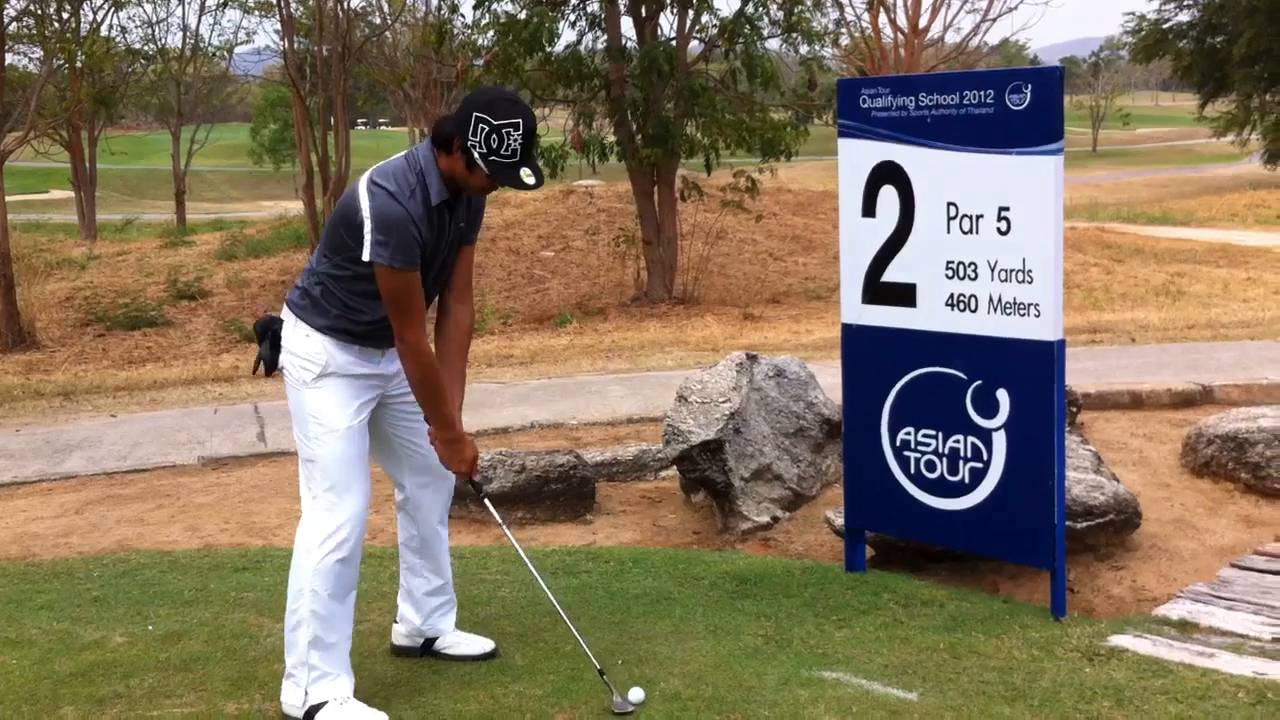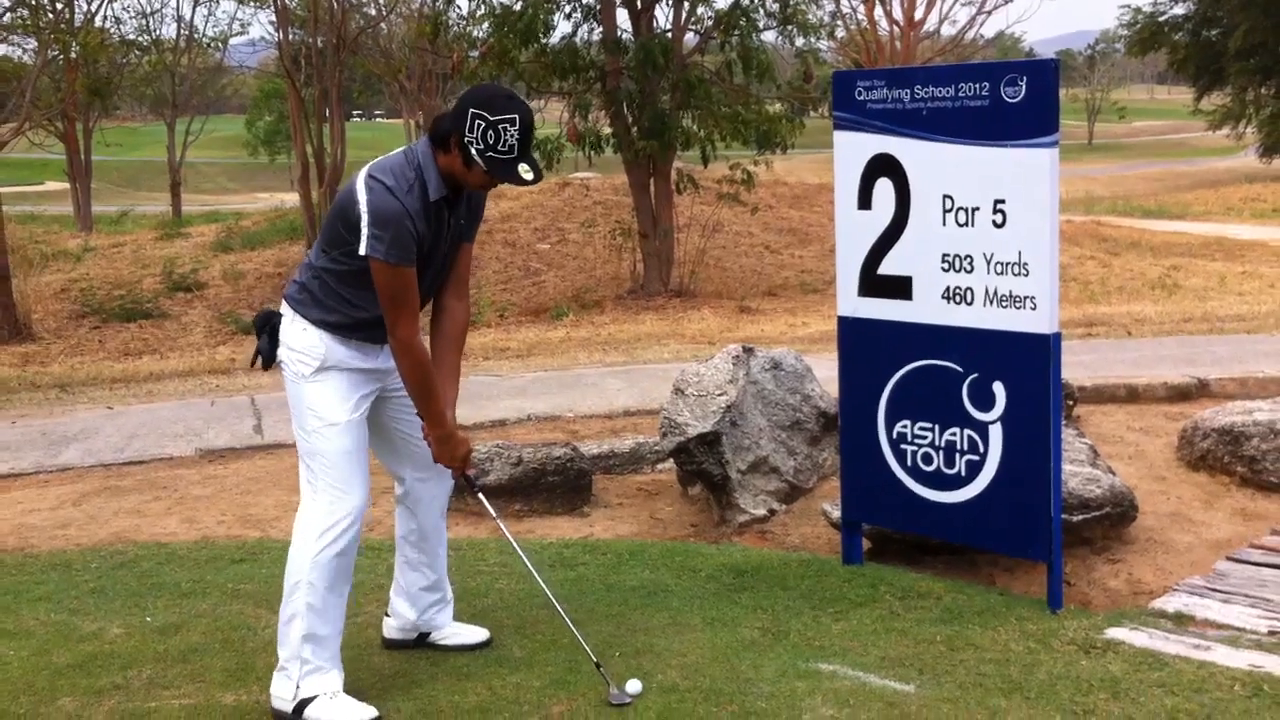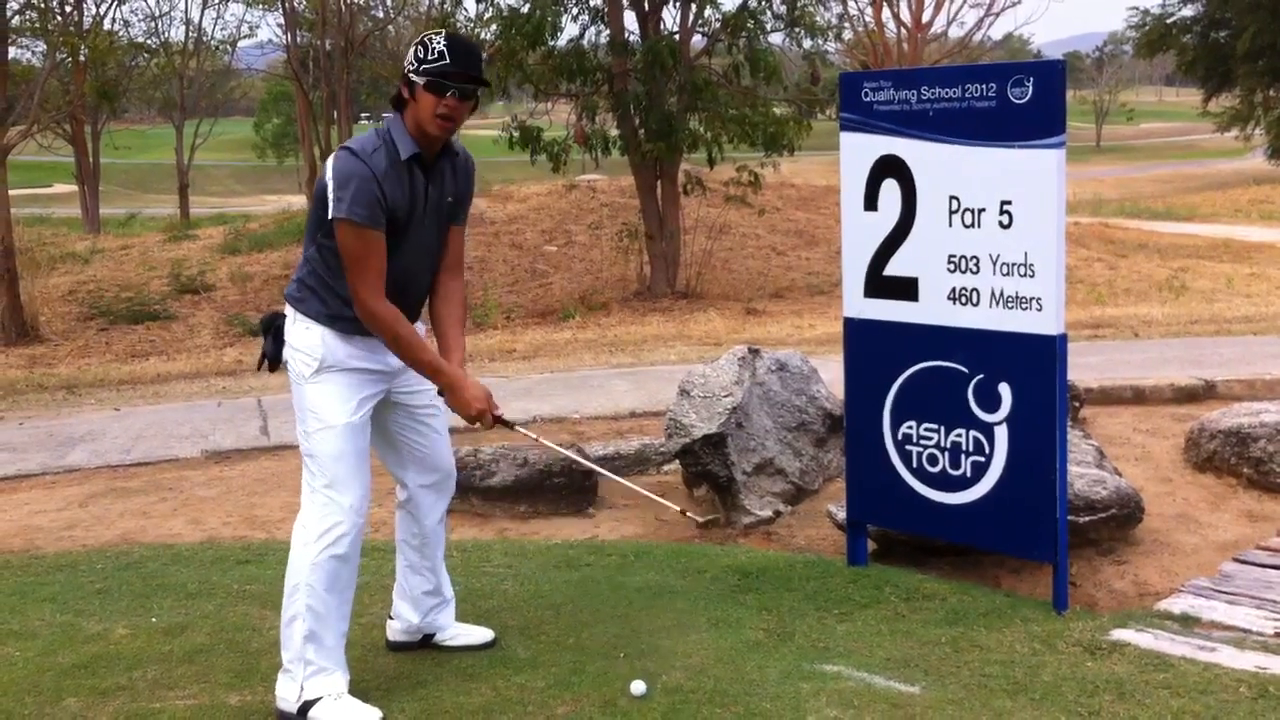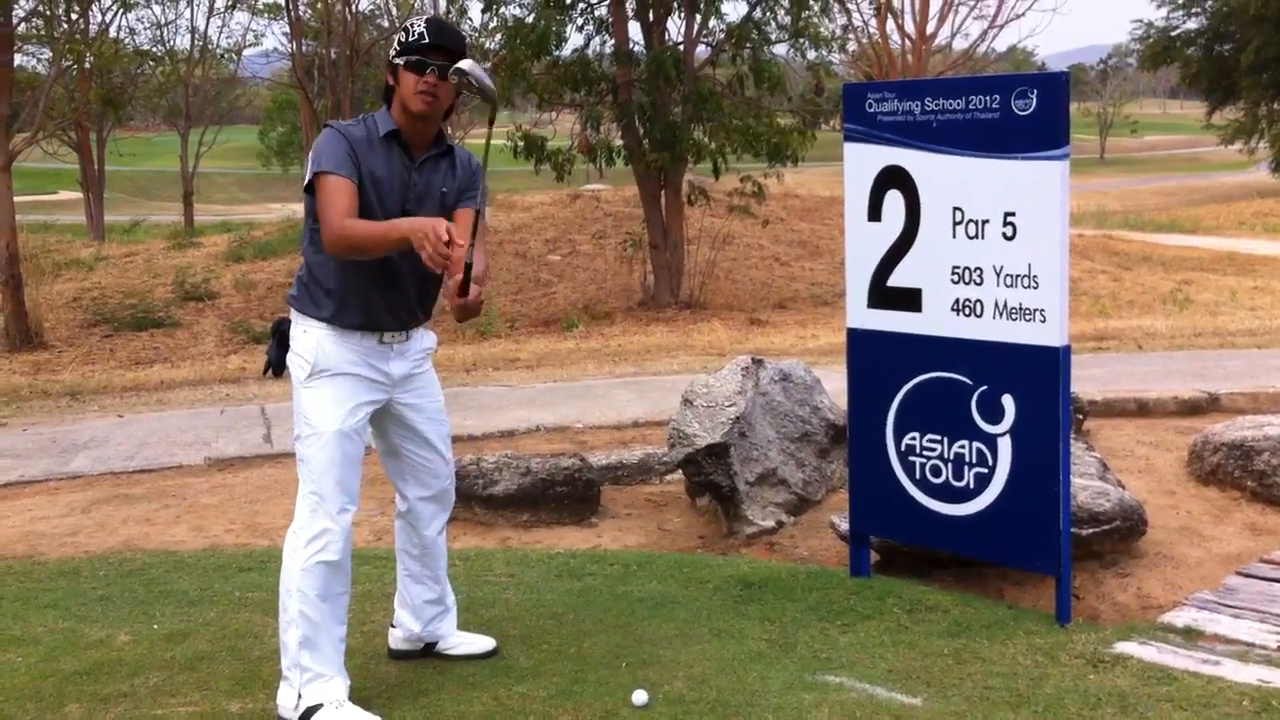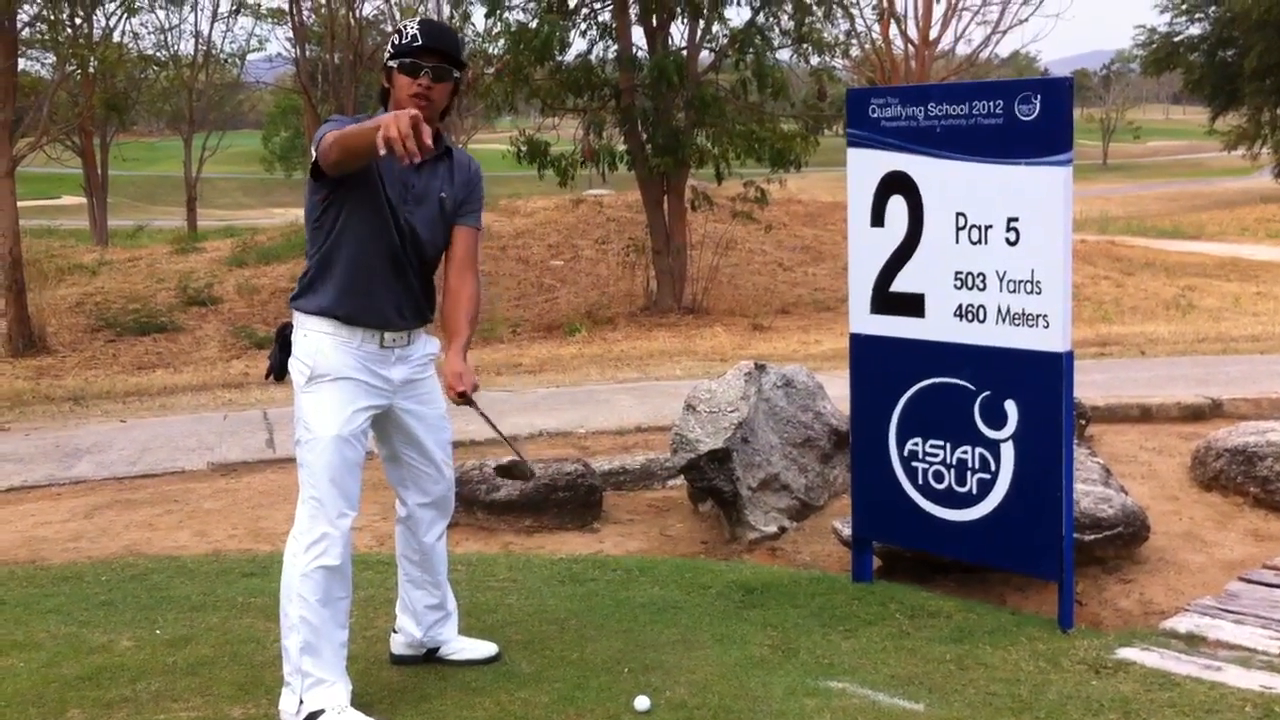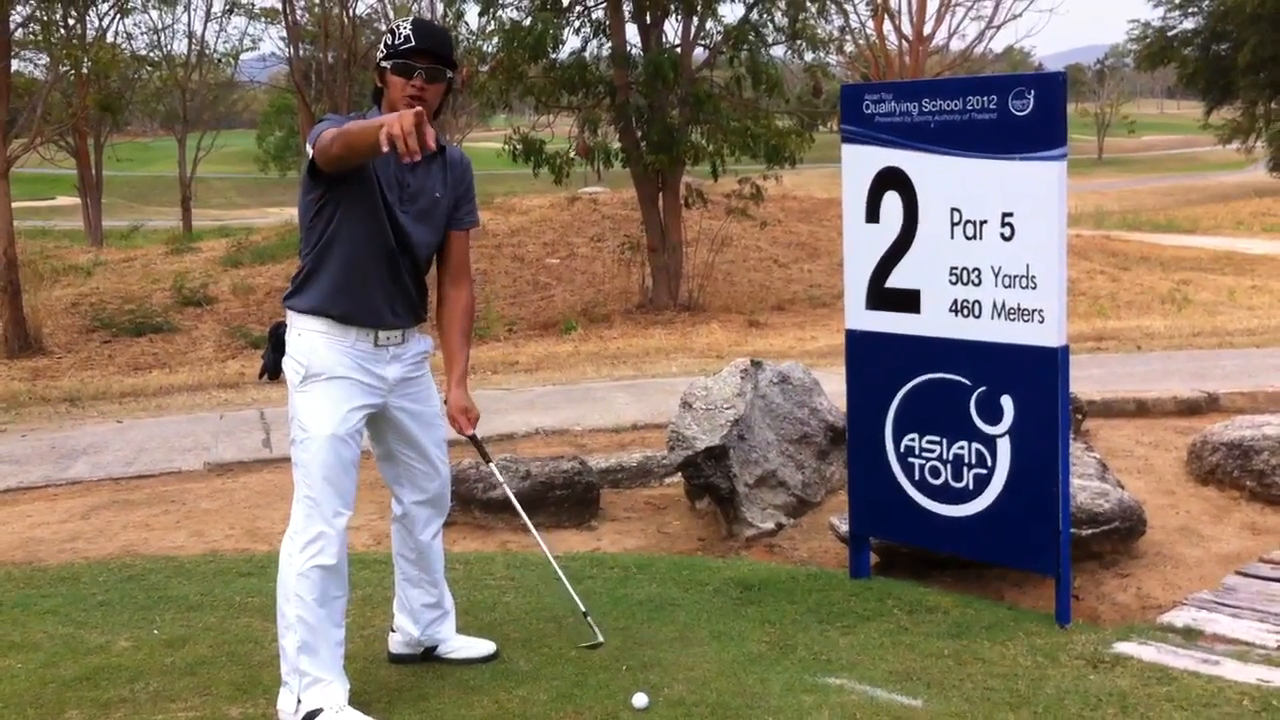
dt=0.5s
person 1, frame 1
left shoulder: (467, 191)
right shoulder: (390, 202)
left elbow: (456, 305)
right elbow: (412, 338)
left wrist: (452, 419)
right wrist: (450, 434)
left hip: (385, 350)
right hip: (325, 352)
left knee: (428, 481)
right knee: (338, 513)
left ankle: (424, 624)
person 1, frame 2
left shoulder: (469, 191)
right shoulder: (388, 197)
left elbow: (453, 303)
right elbow: (405, 331)
left wrist: (447, 414)
right wrist: (441, 428)
left hip: (382, 347)
right hip: (324, 346)
left knee: (428, 474)
right knee: (338, 504)
left ankle: (416, 616)
person 1, frame 3
left shoulder: (457, 167)
right shoulder: (359, 166)
left elbow: (448, 277)
right elbow: (369, 300)
left wrist: (456, 371)
right wrist: (452, 383)
left hip: (396, 340)
right hip: (331, 346)
left knee: (432, 476)
right knee: (338, 505)
left ankle: (419, 617)
person 1, frame 4
left shoulder: (462, 167)
right shoulder: (342, 142)
left elbow: (471, 249)
right elbow: (338, 234)
left wrist: (468, 285)
right wrist: (410, 228)
left hip: (409, 347)
right hip: (333, 348)
left knee: (431, 489)
right knee: (327, 513)
left ankle: (422, 626)
person 1, frame 5
left shoulder: (462, 172)
right shoulder: (344, 140)
left elbow: (461, 271)
right elbow: (341, 150)
left wrist: (456, 352)
right wrist: (383, 127)
left hip: (413, 350)
right hip: (337, 350)
left knee: (431, 495)
right knee: (327, 518)
left ankle: (424, 630)
person 1, frame 6
left shoulder: (454, 169)
right shoulder: (337, 137)
left elbow: (456, 281)
right elbow: (340, 147)
left wrist: (457, 380)
right wrist: (387, 127)
left hip: (406, 348)
right hip: (331, 350)
left knee: (426, 493)
right knee: (322, 518)
left ankle: (422, 630)
